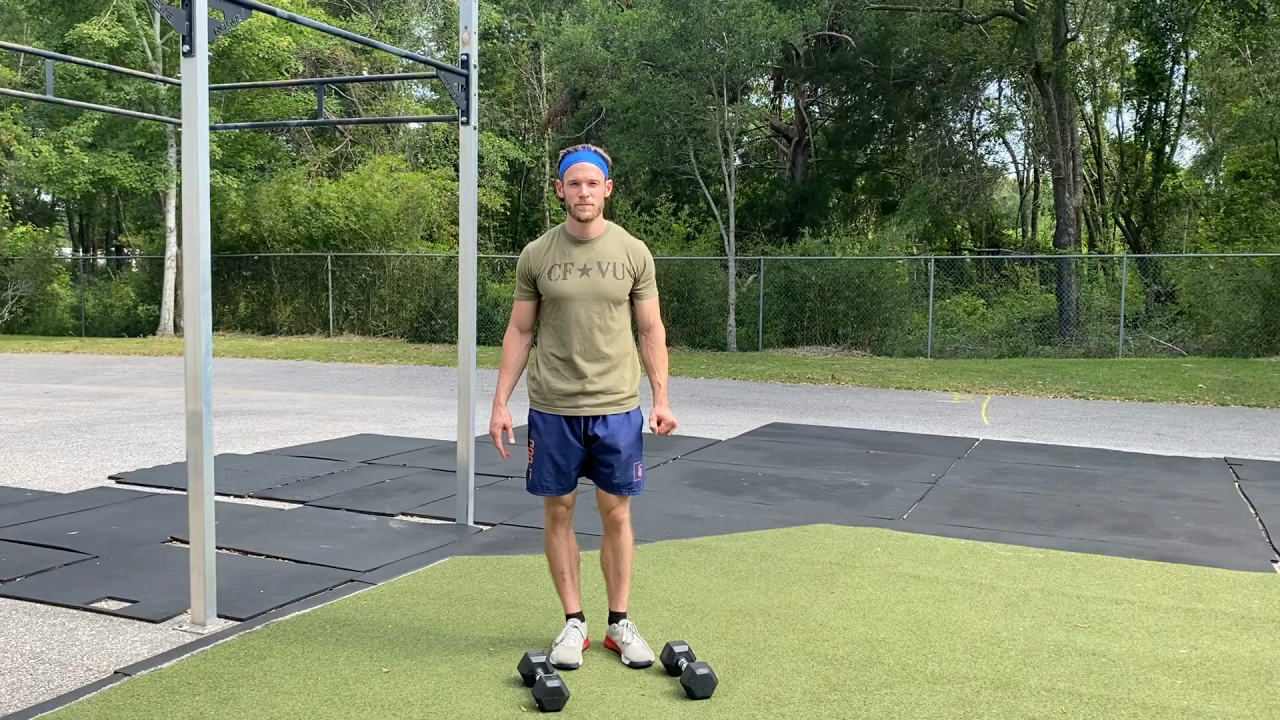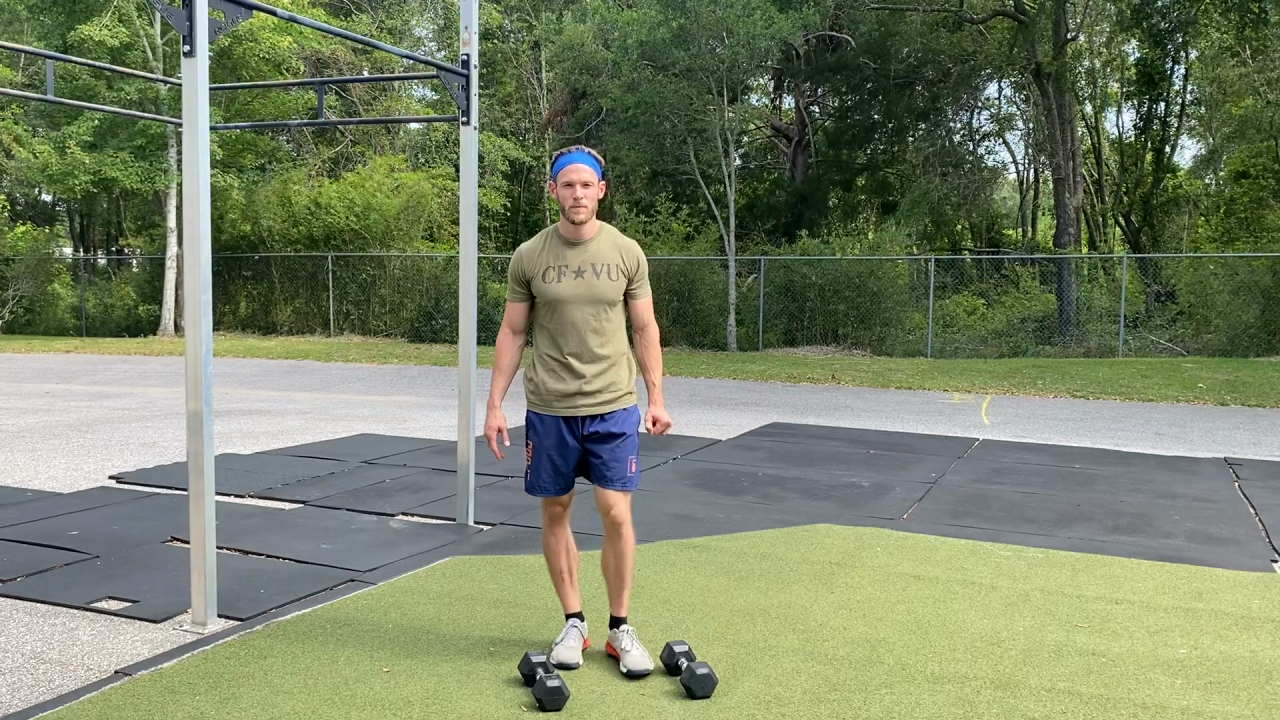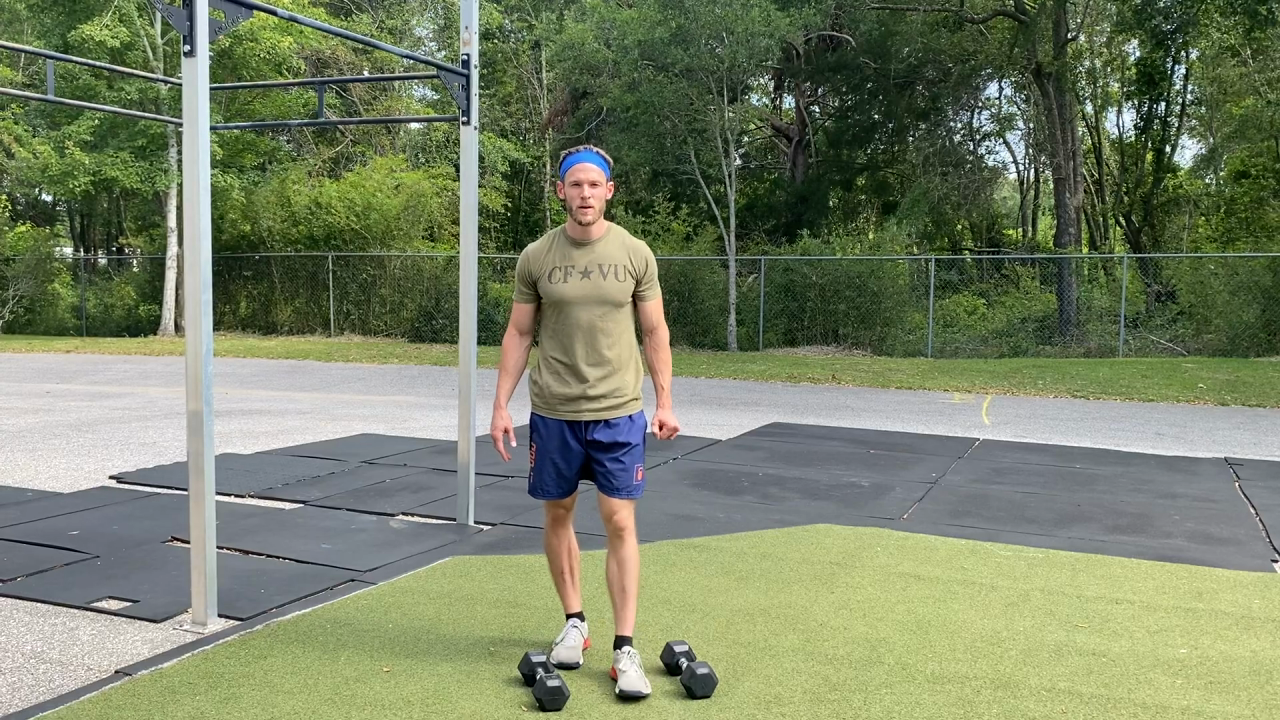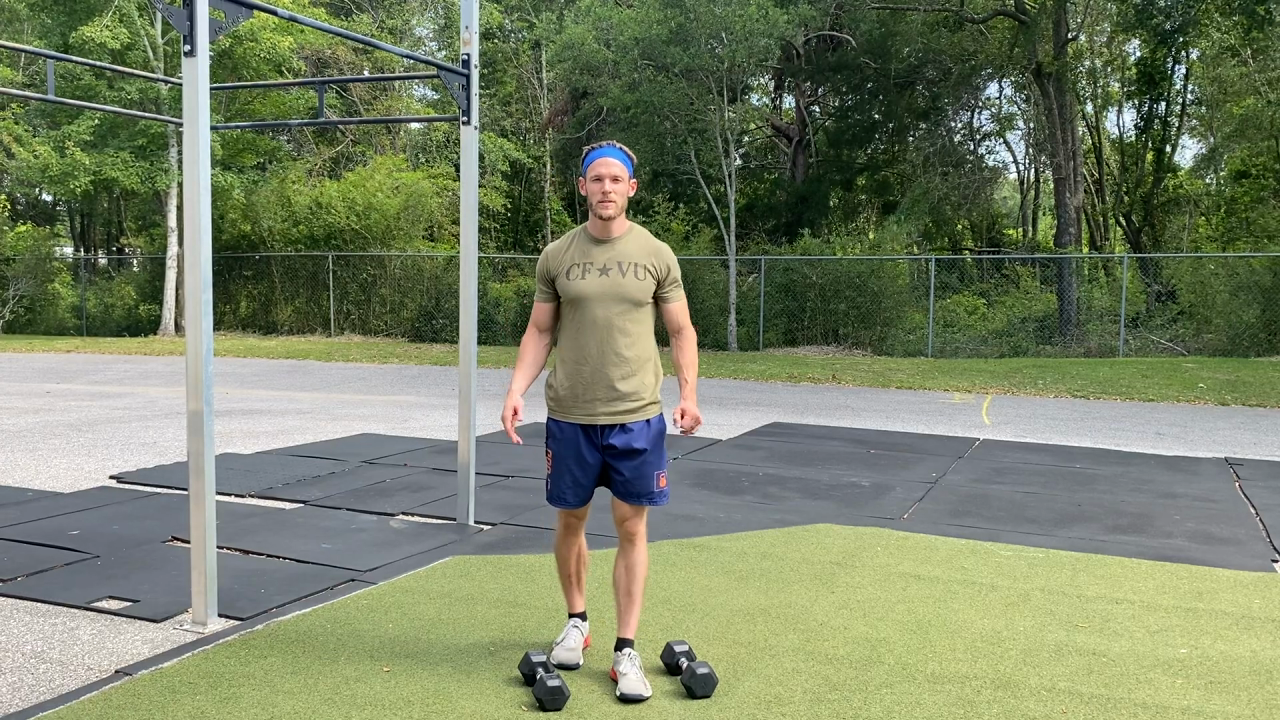
dt=0.4s
person 1, frame 1
left shoulder: (634, 252)
right shoulder: (537, 254)
left elbow: (651, 330)
right elbow: (520, 332)
left wrist: (661, 398)
right wrist: (500, 402)
left hip: (617, 406)
right hip: (553, 408)
left knee: (616, 515)
right knee: (558, 513)
left ankle: (619, 622)
right ankle: (574, 623)
person 1, frame 2
left shoulder: (627, 252)
right shoulder: (528, 256)
left elbow: (645, 328)
right elbow: (512, 333)
left wrist: (656, 398)
right wrist: (494, 405)
left hip: (614, 406)
right hip: (550, 408)
left knee: (617, 516)
right knee: (556, 513)
left ankle: (620, 628)
right ankle: (574, 623)
person 1, frame 3
left shoulder: (635, 253)
right shoulder: (535, 256)
left elbow: (654, 330)
right elbow: (519, 333)
left wrist: (665, 401)
right wrist: (501, 405)
left hip: (619, 410)
right hip: (554, 410)
left knee: (619, 523)
right knee: (558, 514)
left ankle: (624, 649)
right ankle: (574, 622)
person 1, frame 4
left shoulder: (657, 253)
right shoulder: (556, 255)
left elbow: (681, 330)
right elbow: (539, 331)
left wrist: (688, 388)
right wrist: (516, 390)
left hip: (637, 416)
right hip: (570, 415)
left knee: (630, 529)
right knee: (570, 521)
left ankle: (626, 650)
right ankle: (576, 621)
